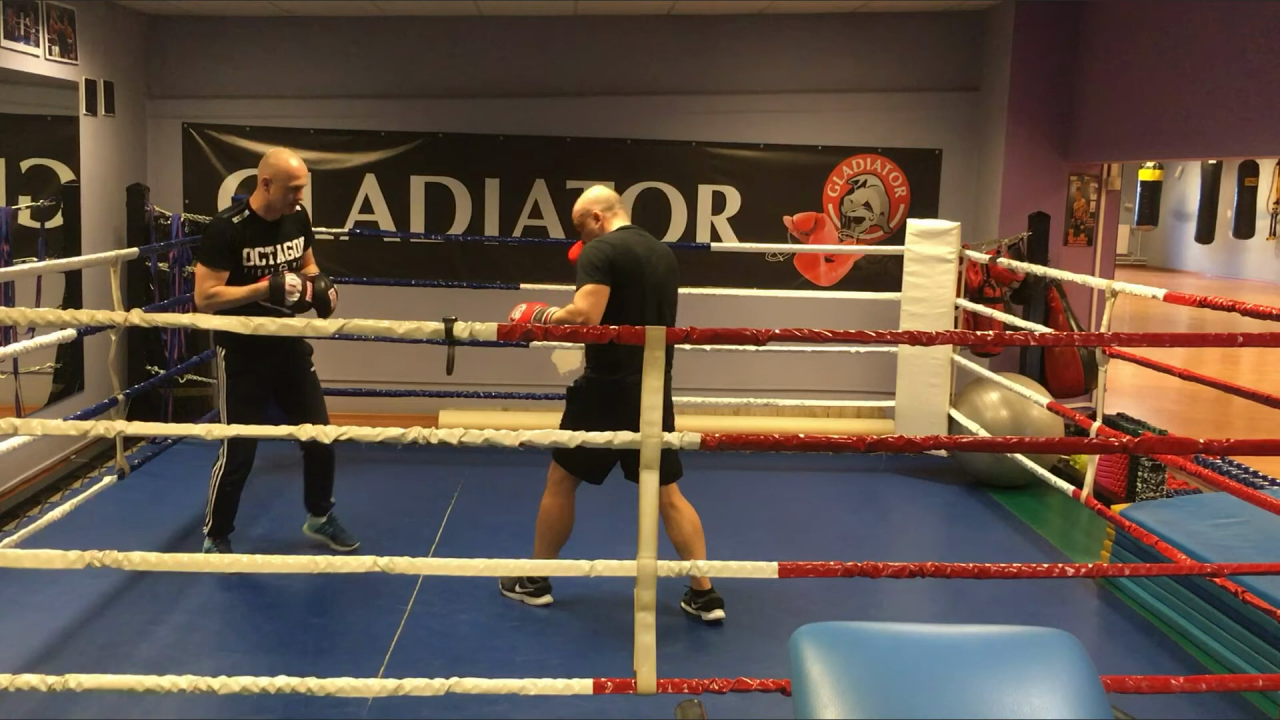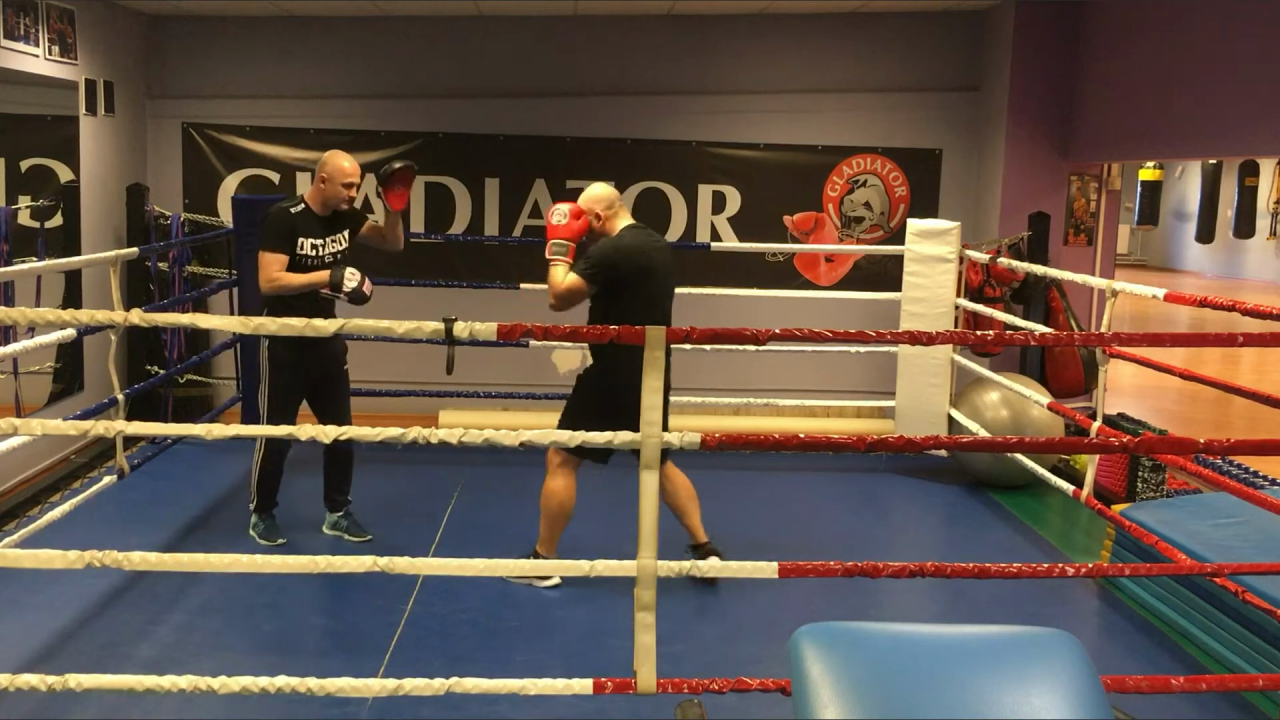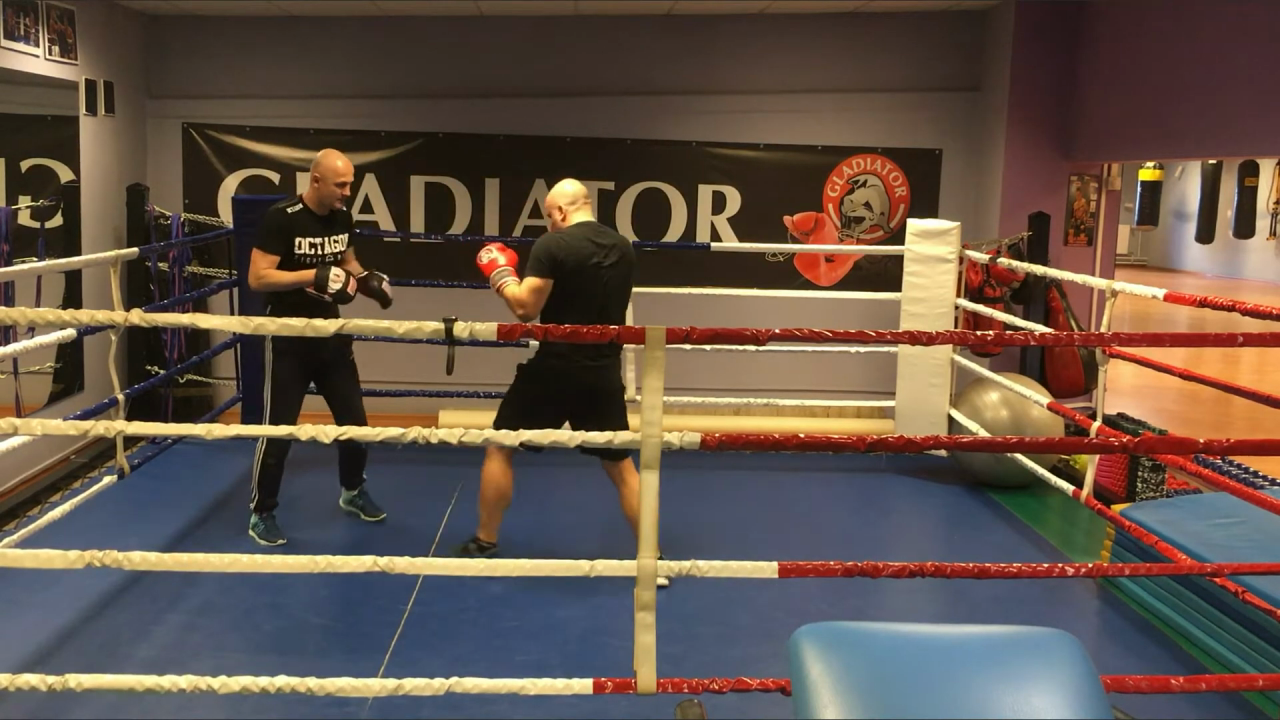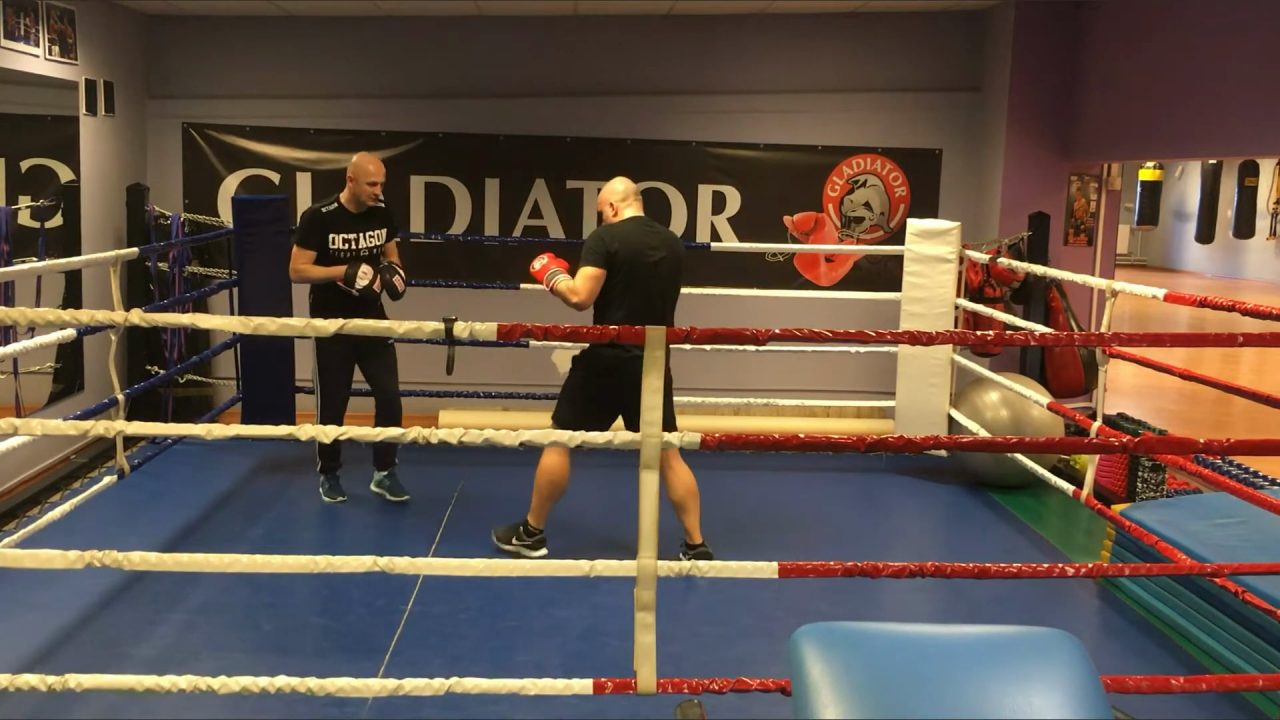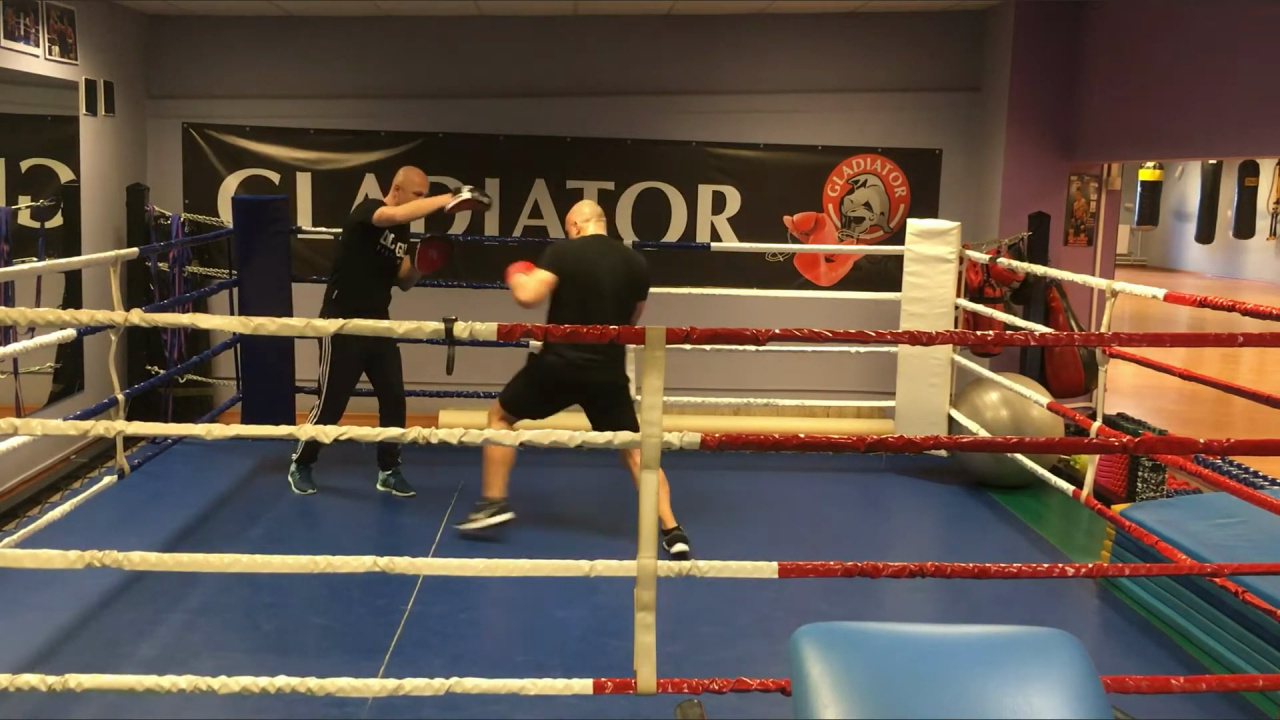
dt=1s
person 1, frame 1
left shoulder: (601, 251)
right shoulder: (664, 254)
left elbow: (585, 315)
left wrist: (541, 316)
left hip: (608, 387)
left knee: (561, 479)
right knee: (666, 491)
left ankle: (536, 581)
right ankle: (704, 592)
person 1, frame 2
left shoulder: (615, 250)
right shoulder: (655, 245)
left elbow: (558, 296)
left wrist: (558, 243)
right wrist: (579, 242)
left hip: (614, 380)
left knee: (561, 462)
right knee: (659, 464)
left ankle: (544, 562)
right ankle: (704, 549)
person 1, frame 3
left shoulder: (553, 244)
right shoulder: (624, 249)
left elbow: (525, 308)
left wrist: (499, 273)
left hip: (552, 370)
right hip: (603, 374)
left knee: (501, 449)
right knee: (621, 467)
left ankle: (484, 544)
person 1, frame 4
left shoulder: (606, 238)
right shoulder: (673, 244)
left elbow: (580, 297)
left wrist: (553, 277)
left hip: (606, 361)
left knee: (561, 443)
right knee: (667, 454)
left ankle: (531, 533)
right ankle: (696, 547)
person 1, frame 5
left shoulder: (565, 251)
right shoulder: (636, 262)
left elbow: (529, 297)
right elbow: (634, 321)
left wrist: (517, 275)
left hip: (557, 364)
right hip: (607, 371)
left knee: (501, 416)
right knee: (634, 448)
left ankle: (494, 502)
right ankle: (672, 532)
person 2, frame 1
left shoulder: (298, 219)
right shoulder: (226, 228)
right elbow: (204, 298)
left wrist: (318, 285)
right wrist: (266, 288)
left hip: (289, 348)
right hip: (242, 356)
left knee: (320, 437)
right knee: (238, 452)
left ankle: (320, 519)
right ankle: (216, 537)
person 2, frame 2
left shoulder: (345, 215)
right shoulder: (284, 217)
left elbow: (393, 243)
right elbow: (269, 282)
left wrist: (394, 205)
right wrist: (329, 276)
left hip: (325, 340)
right hip: (284, 344)
left knee: (340, 431)
right knee: (277, 434)
left ankle: (337, 513)
right ankle: (261, 514)
person 2, frame 3
left shoulder: (342, 217)
right shoulder: (282, 219)
right elbow: (257, 278)
left wrist: (367, 281)
right wrist: (312, 276)
left hip: (330, 333)
right hip: (288, 339)
left knee: (354, 419)
right knee: (279, 428)
left ankle: (353, 491)
right ankle: (262, 513)
person 2, frame 4
left shoulder: (383, 214)
right shoulder: (319, 218)
right elbow: (297, 271)
left wrist: (394, 272)
right wrist: (345, 272)
left hip: (372, 320)
right hip: (331, 324)
left knee: (389, 397)
right knee: (332, 405)
left ankle: (385, 473)
right ankle: (328, 474)
person 2, frame 5
left shoulder: (408, 231)
right shoulder: (369, 211)
left elbow: (402, 280)
right elbow: (397, 215)
left wrist: (419, 265)
right wrist: (453, 199)
left hip: (378, 324)
right hip: (341, 322)
left knee: (394, 400)
right knee: (331, 403)
left ankle: (389, 472)
right ankle: (300, 465)
